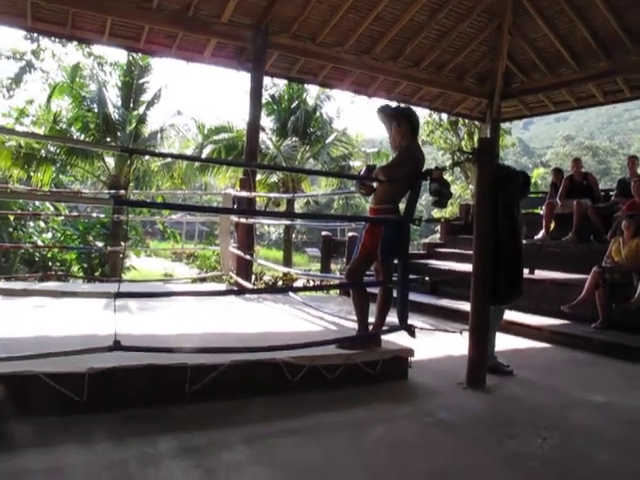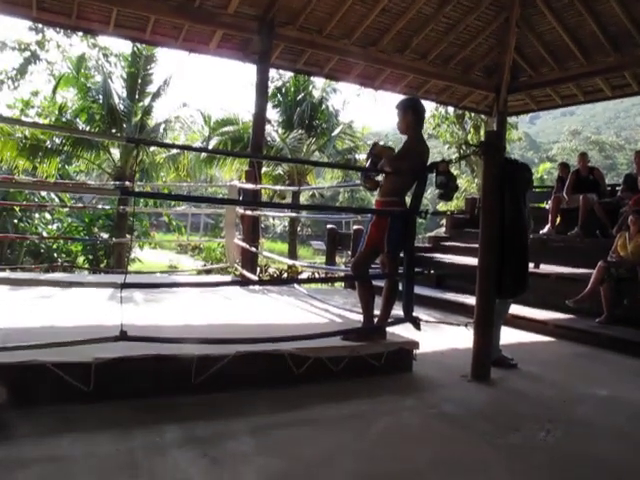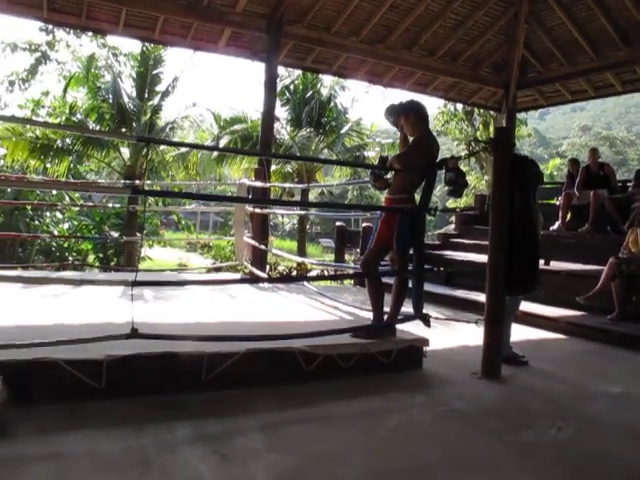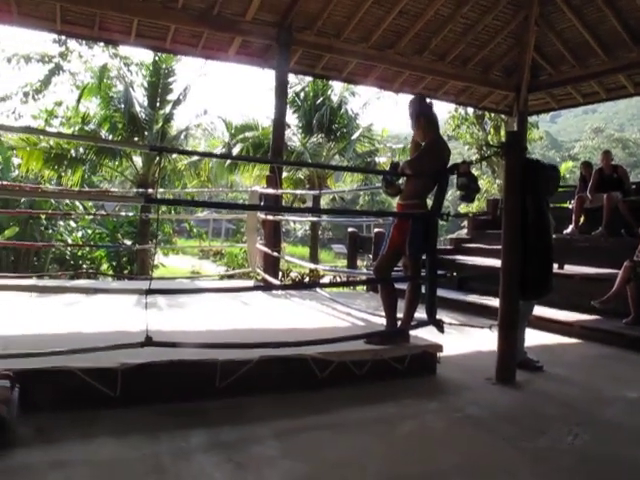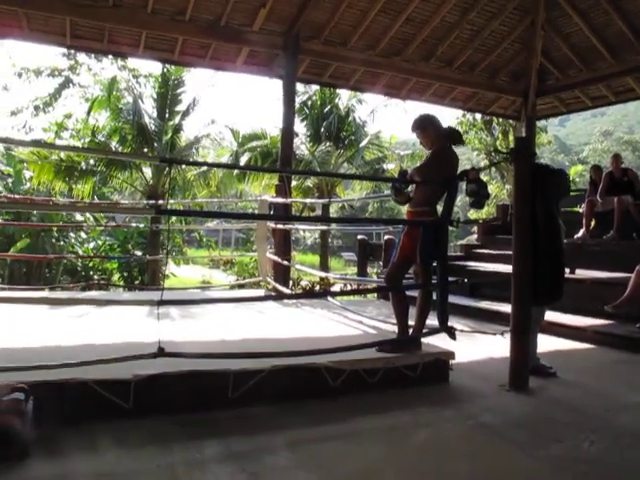
dt=0.4s
person 1, frame 1
left shoulder: (410, 151)
right shoulder: (412, 152)
left elbow: (387, 172)
left wrist: (375, 172)
left hip: (383, 219)
right hip: (388, 219)
left knee: (354, 274)
right knee: (384, 277)
left ankle: (364, 334)
right ankle: (373, 334)
person 1, frame 2
left shoulder: (414, 142)
right shoulder: (417, 144)
left elbow: (392, 163)
left wrist: (382, 161)
right wrist: (385, 154)
left hip: (389, 212)
right hip: (395, 211)
left knee: (359, 266)
right knee: (390, 270)
left ankle: (369, 326)
right ankle: (379, 326)
person 1, frame 3
left shoulder: (423, 140)
right shoulder: (426, 141)
left elbow: (400, 161)
left wrist: (389, 161)
right wrist: (401, 132)
left hip: (398, 209)
right hip: (405, 208)
left knee: (369, 264)
right knee: (400, 268)
left ankle: (379, 323)
right ankle: (389, 323)
person 1, frame 4
left shoulder: (434, 145)
right shoulder: (438, 147)
left elbow: (411, 166)
left wrist: (401, 167)
left hip: (411, 214)
right hip: (417, 214)
left knee: (382, 269)
right knee: (413, 272)
left ankle: (392, 329)
right ankle: (402, 329)
person 1, frame 5
left shoulder: (441, 152)
right shoulder: (448, 154)
left elbow: (420, 173)
left wrist: (410, 174)
left hip: (421, 222)
right hip: (428, 221)
left knee: (393, 277)
right knee: (424, 280)
left ankle: (404, 337)
right ankle: (414, 337)
person 2, frame 1
left shoulder: (507, 206)
right shoulder: (506, 206)
right elbow: (510, 236)
left hip: (503, 262)
right hip: (502, 263)
left knee: (496, 307)
right knee: (496, 307)
left ankle: (487, 356)
right ankle: (487, 358)
person 2, frame 2
left shoulder: (514, 199)
right shoulder: (512, 199)
right elbow: (517, 228)
left hip: (509, 254)
right hip: (508, 255)
left knee: (503, 298)
right knee: (503, 298)
left ankle: (493, 350)
right ankle: (493, 351)
person 2, frame 3
left shoulder: (522, 196)
right shoulder: (520, 196)
right elbow: (526, 225)
left hip: (519, 250)
right hip: (518, 251)
left knee: (512, 296)
right knee: (513, 296)
left ankle: (503, 347)
right ankle: (503, 349)
person 2, frame 4
left shoulder: (534, 201)
right shoulder: (533, 203)
left hip: (531, 254)
right hip: (531, 256)
left knee: (524, 302)
right knee: (526, 301)
left ankle: (517, 352)
right ankle: (517, 354)
person 2, frame 5
left shoulder: (543, 207)
right shoulder: (543, 207)
right elbow: (547, 238)
left hip: (541, 262)
right hip: (542, 264)
left knee: (534, 311)
right knee: (535, 310)
left ankle: (530, 358)
right ankle: (530, 361)
